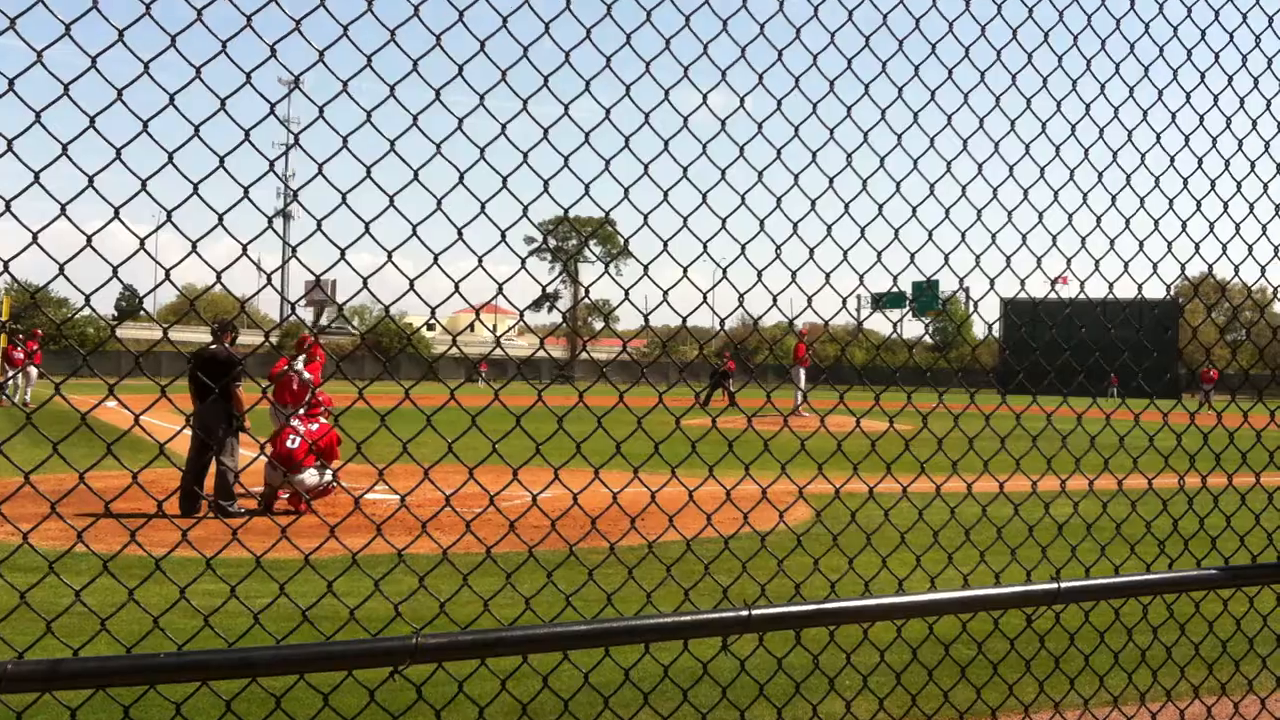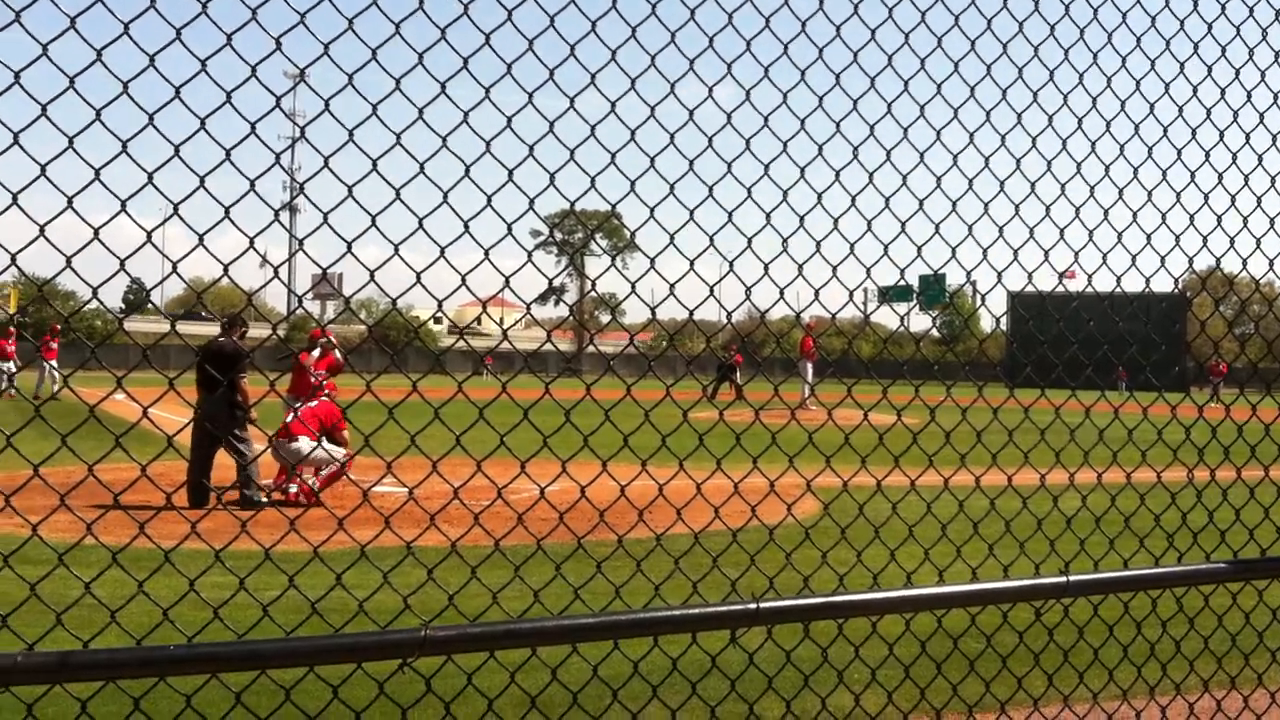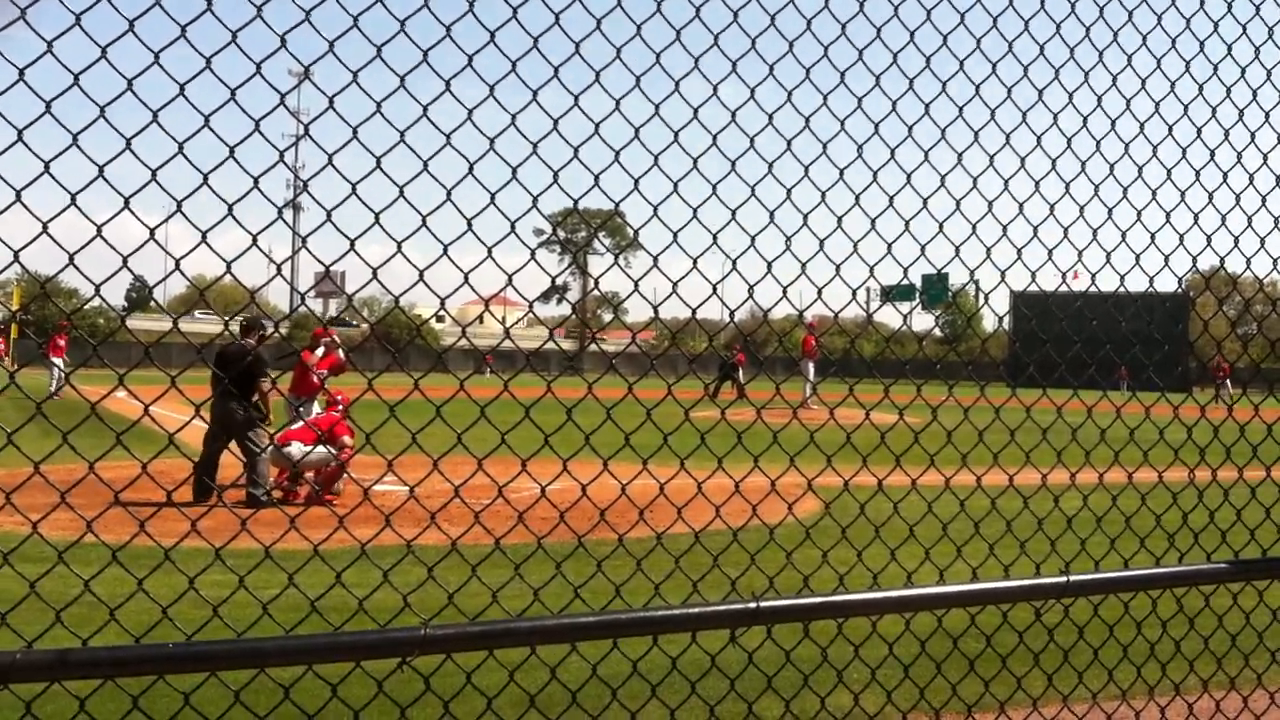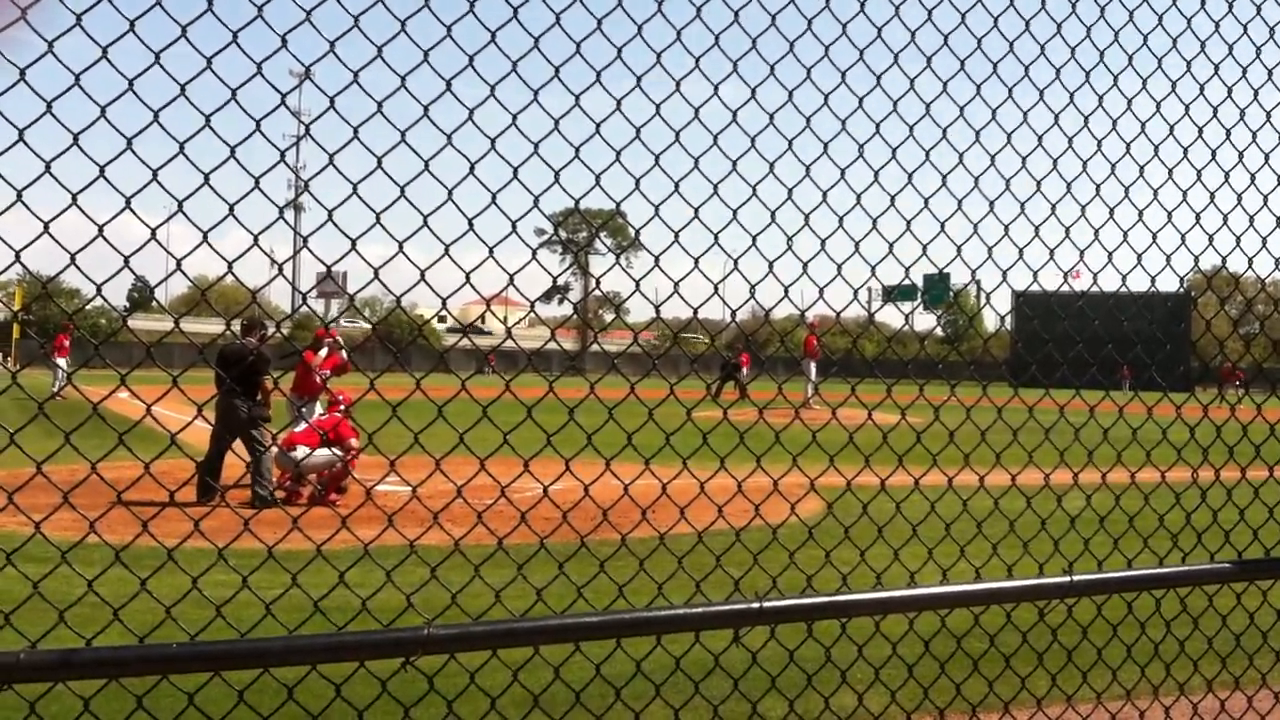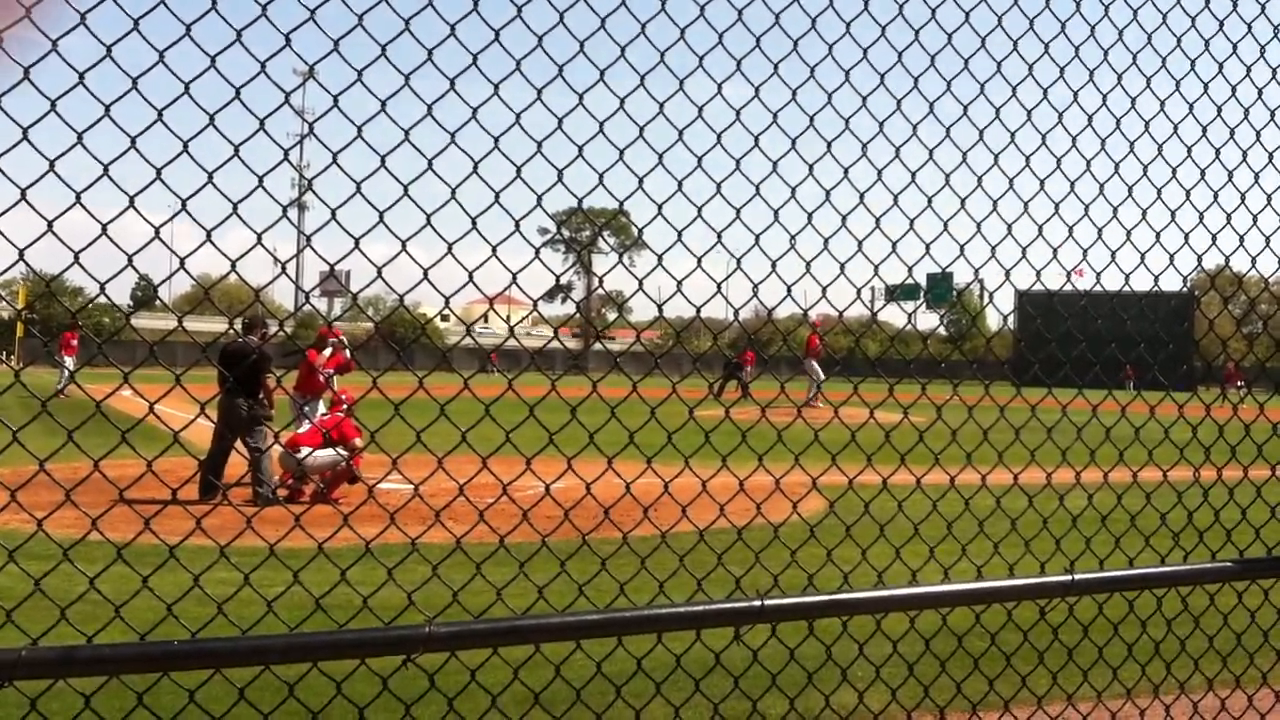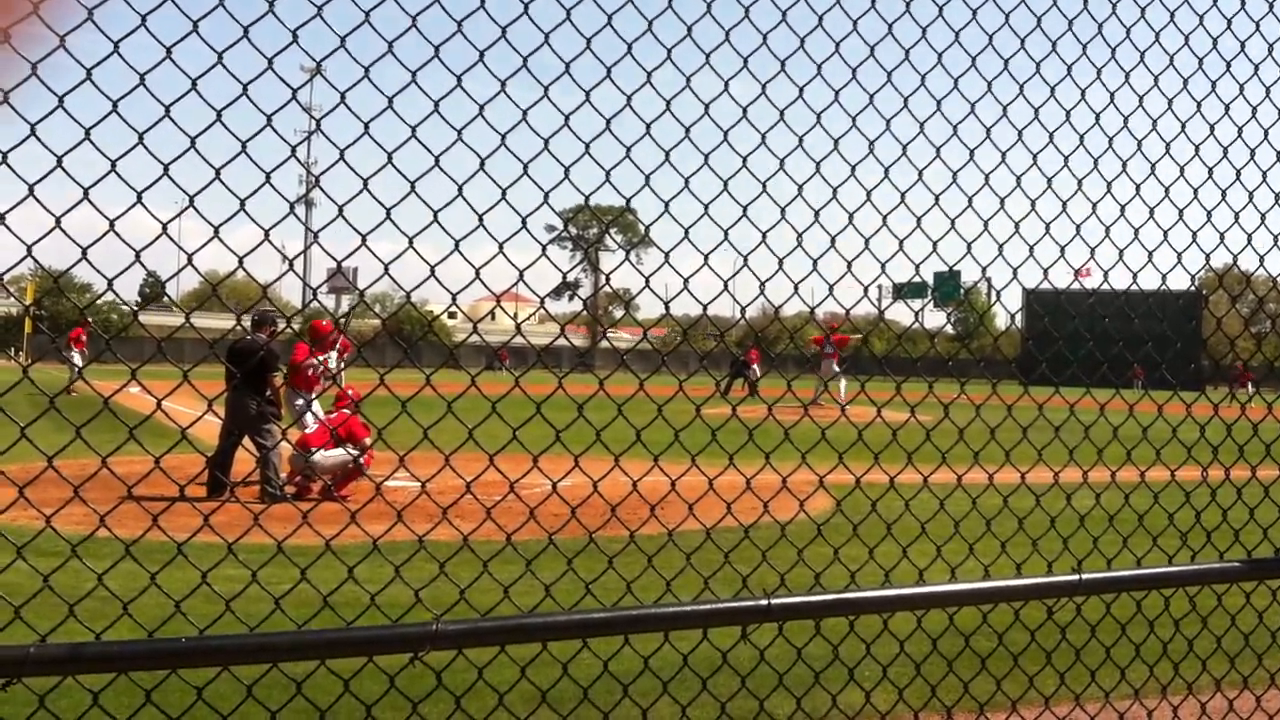
dt=0.7s
person 1, frame 1
left shoulder: (198, 355)
right shoulder: (230, 356)
left elbow: (192, 388)
right elbow: (236, 391)
right wrist: (244, 417)
left hip: (201, 412)
right hip: (223, 413)
left knee: (196, 459)
right knee: (227, 461)
left ankle: (189, 505)
right ankle: (225, 506)
person 1, frame 2
left shoulder: (206, 347)
right shoulder: (238, 349)
left elbow: (199, 380)
right elbow: (241, 382)
right wrist: (249, 409)
left hip: (204, 404)
right hip: (226, 406)
left knee: (200, 453)
right knee: (244, 452)
left ankle: (197, 498)
right ankle: (251, 497)
person 1, frame 3
left shoulder: (224, 350)
right shoulder: (255, 354)
left elbow: (214, 381)
right elbow: (262, 387)
right wrist: (268, 412)
left hip: (219, 405)
right hip: (241, 408)
left knee: (211, 450)
right knee: (258, 452)
left ankle: (201, 493)
right ankle: (257, 496)
person 1, frame 4
left shoulder: (225, 350)
right shoulder: (258, 353)
left elbow: (218, 381)
right elbow: (265, 386)
right wrist: (267, 407)
left hip: (224, 403)
right hip: (246, 407)
left knee: (216, 450)
right knee: (261, 451)
left ankle: (205, 493)
right ankle: (263, 497)
person 1, frame 5
left shoulder: (227, 348)
right shoulder: (260, 352)
left elbow: (221, 379)
right elbow: (267, 384)
right wrist: (270, 406)
left hip: (226, 403)
right hip: (249, 405)
left knee: (218, 448)
right knee: (260, 450)
left ankle: (208, 491)
right ankle: (265, 495)
person 1, frame 6
left shoulder: (235, 345)
right shoulder: (267, 349)
left elbow: (228, 377)
right elbow: (274, 382)
right wrist: (279, 406)
left hip: (233, 400)
right hip: (255, 403)
left knee: (226, 445)
right knee: (270, 447)
left ankle: (216, 489)
right ankle: (272, 492)
